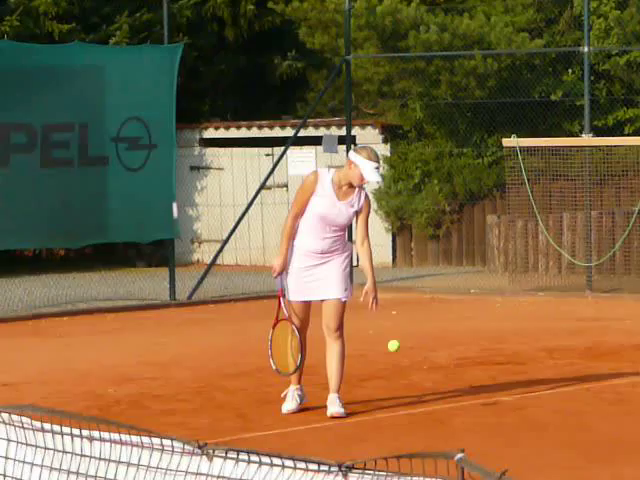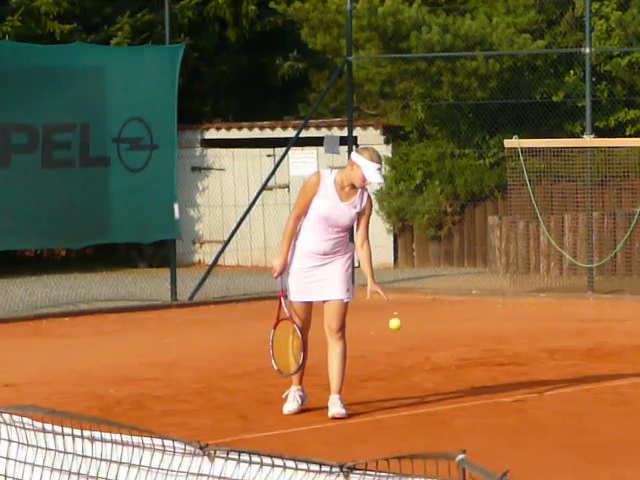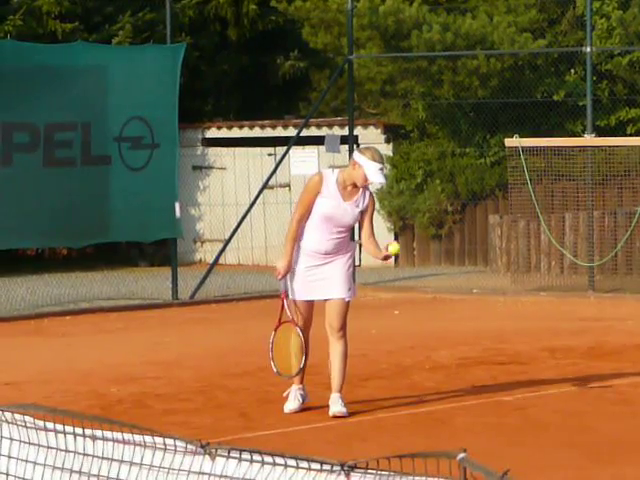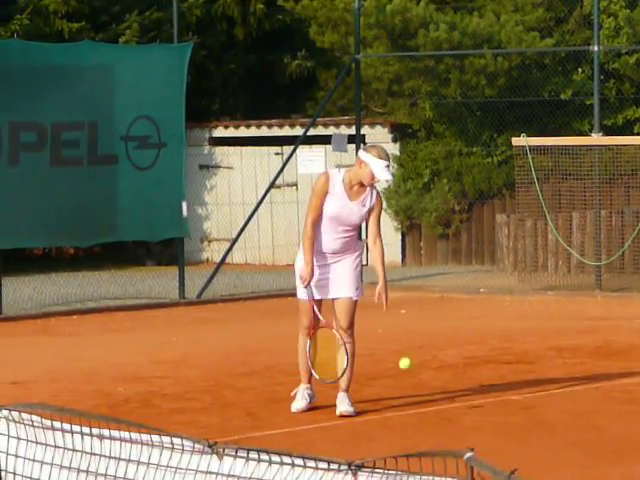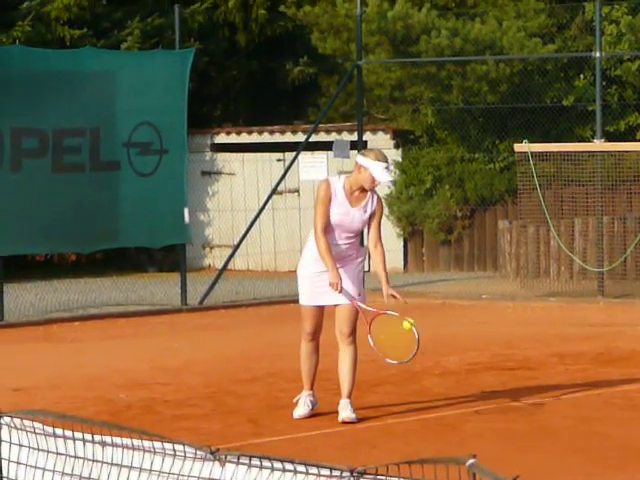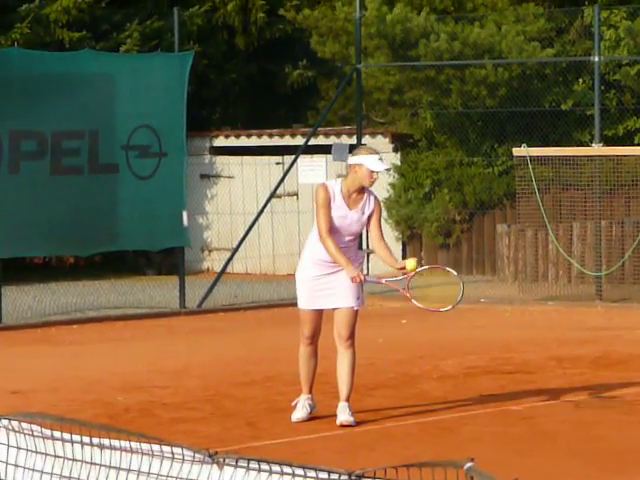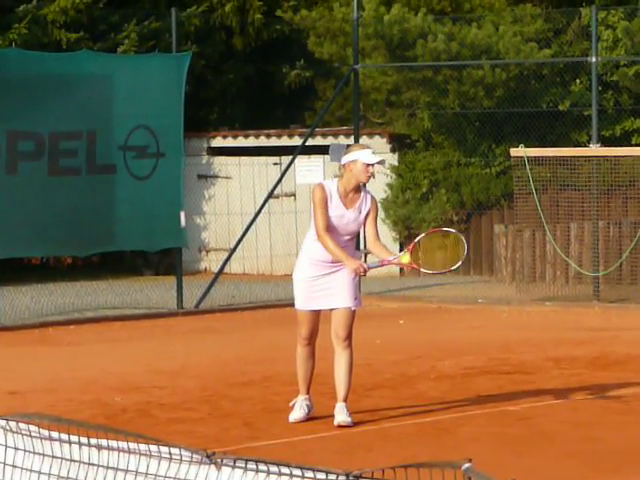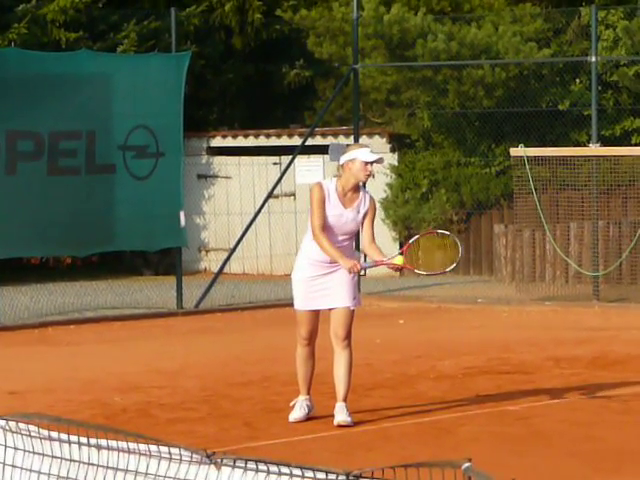
dt=0.2s
person 1, frame 1
left shoulder: (363, 199)
right shoulder: (316, 179)
left elbow: (362, 241)
right elbow: (293, 217)
left wrist: (370, 282)
right wrist: (282, 255)
left hip: (334, 262)
right hip: (301, 259)
left knee: (333, 331)
right knee: (297, 329)
left ankle: (334, 397)
right ankle: (295, 390)
person 1, frame 2
left shoulder: (365, 200)
right shoulder: (318, 180)
left elbow: (361, 242)
right elbow: (295, 218)
left wrist: (371, 281)
right wrist: (283, 256)
left hip: (336, 263)
right hip: (303, 260)
left knee: (335, 331)
right knee: (299, 329)
left ankle: (335, 397)
right ankle: (296, 390)
person 1, frame 3
left shoulder: (368, 199)
right shoulder: (320, 180)
left elbow: (367, 236)
right elbow: (297, 219)
left wrist: (379, 254)
right wrist: (286, 257)
left hip: (339, 262)
right hip: (305, 260)
left knee: (337, 330)
right knee: (301, 328)
left ankle: (336, 396)
right ankle: (298, 389)
person 1, frame 4
left shoulder: (374, 198)
right shoulder: (327, 180)
left elbow: (374, 239)
right elbow: (310, 223)
left wrist: (382, 280)
right wrist: (308, 263)
left hip: (346, 261)
right hip: (312, 260)
left knee: (345, 329)
right knee: (307, 327)
left ankle: (343, 395)
right ankle: (305, 388)
person 1, frame 5
left shoulder: (375, 203)
right shoulder: (328, 187)
left elbow: (375, 244)
right elbow: (319, 232)
left wrist: (385, 283)
right wrist: (331, 270)
left hip: (349, 268)
right hip: (315, 265)
left knee: (347, 335)
right knee: (310, 334)
left ankle: (345, 402)
right ankle: (307, 395)
person 1, frame 6
left shoulder: (373, 203)
right shoulder: (326, 190)
left elbow: (377, 242)
right elbow: (325, 235)
left wrist: (398, 265)
right wrist: (348, 266)
left hip: (348, 271)
right hip: (314, 268)
left knee: (345, 339)
right knee: (308, 338)
left ankle: (344, 405)
right ankle: (306, 399)
person 1, frame 7
left shoulder: (369, 202)
right shoulder: (322, 190)
left elbow: (372, 242)
right elbow: (322, 233)
left wrist: (395, 258)
right wrist: (348, 260)
left hip: (344, 272)
right hip: (311, 268)
left knee: (343, 340)
right knee: (305, 339)
left ankle: (341, 406)
right ankle: (303, 399)
person 1, frame 8
left shoulder: (368, 202)
right shoulder: (321, 189)
left elbow: (367, 242)
right elbow: (318, 232)
left wrist: (387, 260)
right wrist: (342, 259)
left hip: (343, 272)
right hip: (310, 268)
left knee: (342, 339)
right knee: (305, 339)
left ankle: (341, 405)
right ankle: (304, 400)
